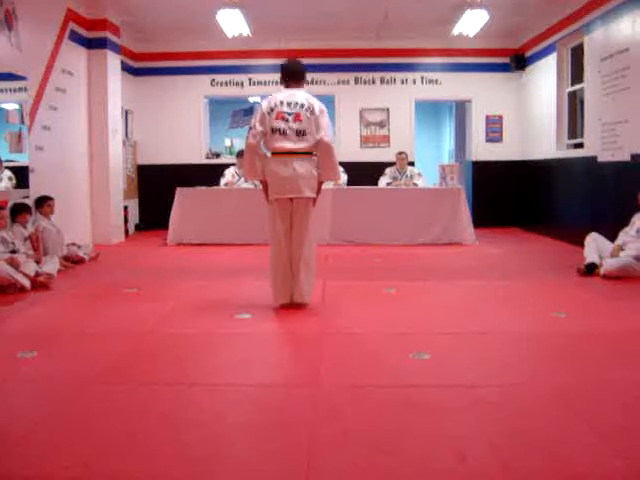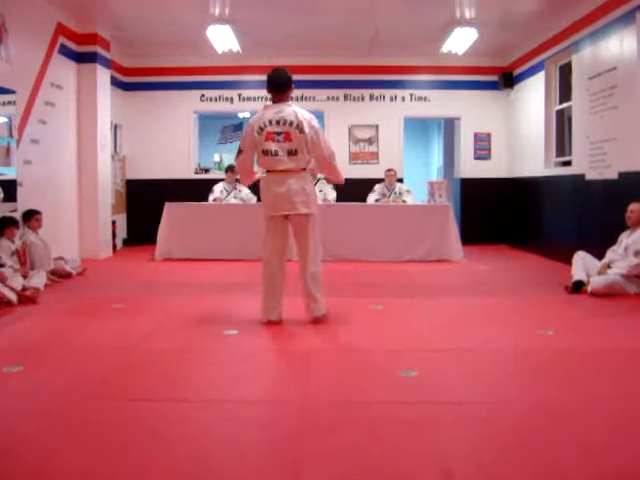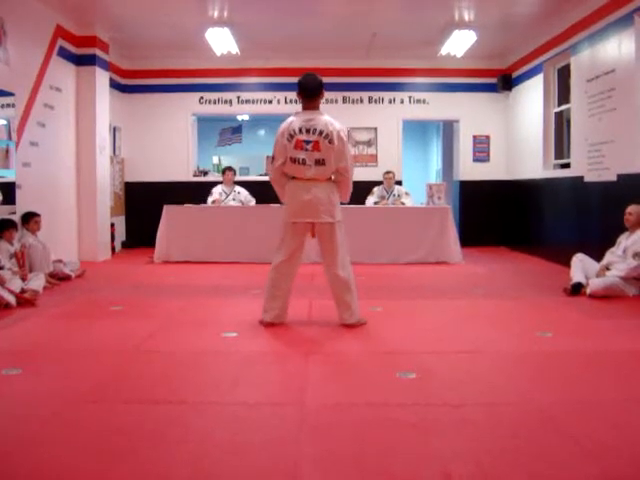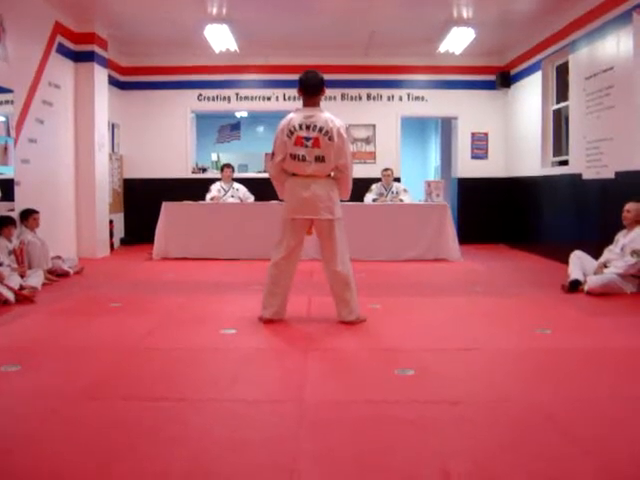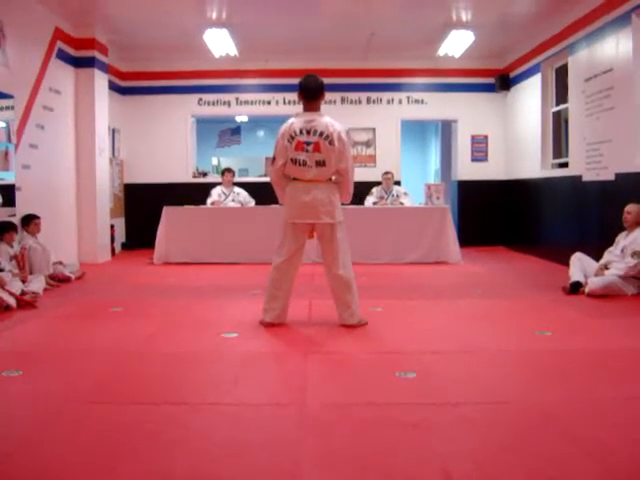
dt=1s
person 1, frame 1
left shoulder: (267, 103)
right shoulder: (315, 104)
left elbow: (252, 142)
right elbow: (325, 143)
left wrist: (262, 177)
right wrist: (322, 178)
left hip: (277, 170)
right hip: (304, 171)
left knee: (279, 237)
right knee: (303, 237)
left ankle: (282, 296)
right ankle: (301, 295)
person 1, frame 2
left shoulder: (256, 121)
right shoulder: (306, 118)
left elbow: (243, 159)
right elbow: (325, 155)
left wrist: (248, 178)
right wrist: (337, 178)
left hip: (271, 187)
right hip: (299, 186)
left knee: (273, 254)
right knee: (309, 252)
left ankle: (271, 312)
right ankle: (316, 309)
person 1, frame 3
left shoulder: (287, 127)
right shoulder: (334, 127)
left elbow: (276, 170)
right elbow: (344, 170)
right wrist: (341, 198)
left hip: (296, 196)
right hip: (325, 196)
left knee: (284, 259)
right knee: (337, 260)
left ankle: (271, 314)
right ankle: (350, 315)
person 1, frame 4
left shoulder: (287, 123)
right shoulder: (334, 124)
left elbow: (276, 165)
right elbow: (344, 166)
left wrist: (286, 192)
right wrist: (341, 195)
left hip: (296, 194)
right hip: (325, 194)
left knee: (284, 255)
right knee: (336, 257)
left ankle: (271, 311)
right ankle: (349, 312)
person 1, frame 5
left shoulder: (287, 128)
right shoulder: (335, 129)
left elbow: (277, 170)
right elbow: (345, 170)
left wrist: (287, 198)
right wrist: (342, 198)
left hip: (297, 198)
right hip: (326, 198)
left knee: (284, 260)
right knee: (338, 261)
left ankle: (272, 315)
right ankle: (350, 316)
